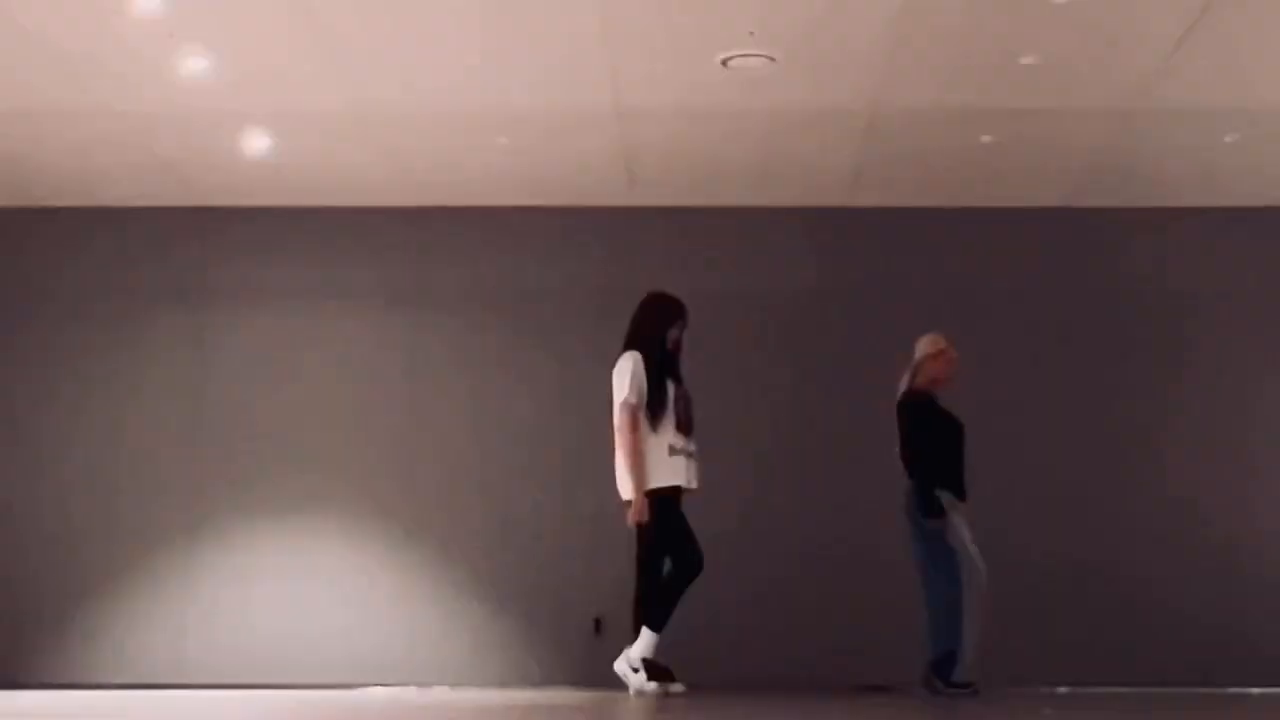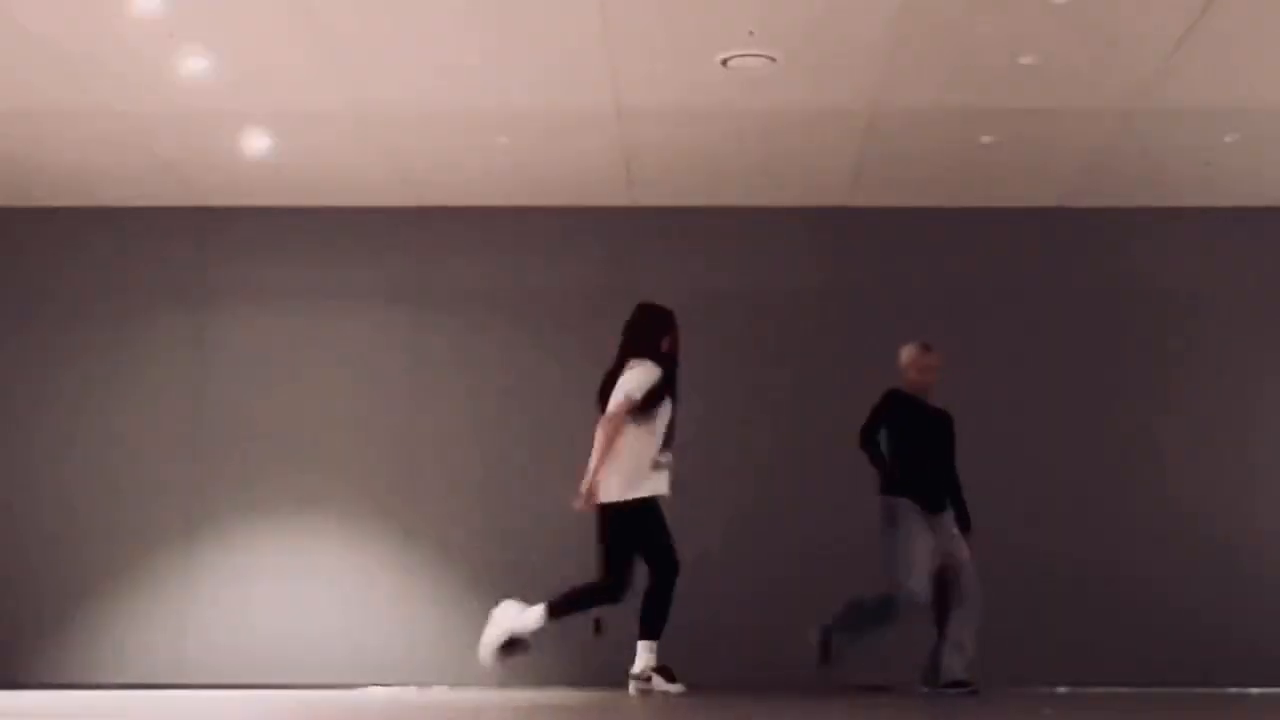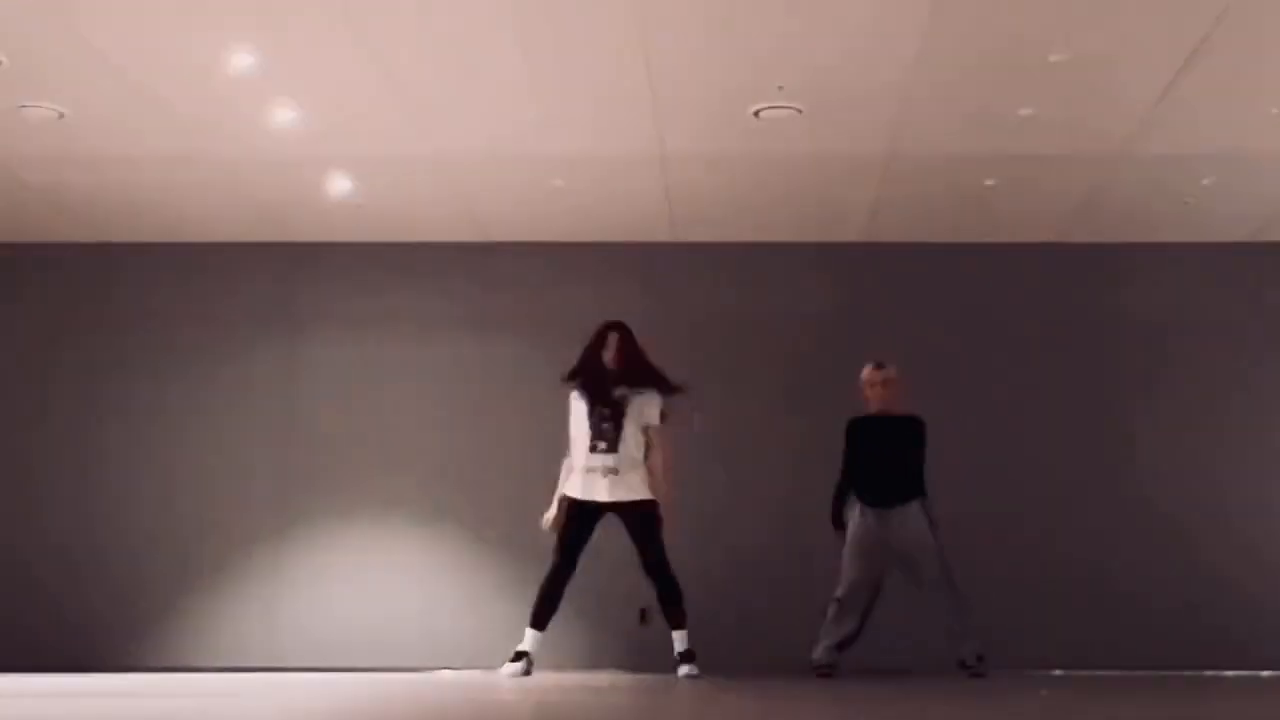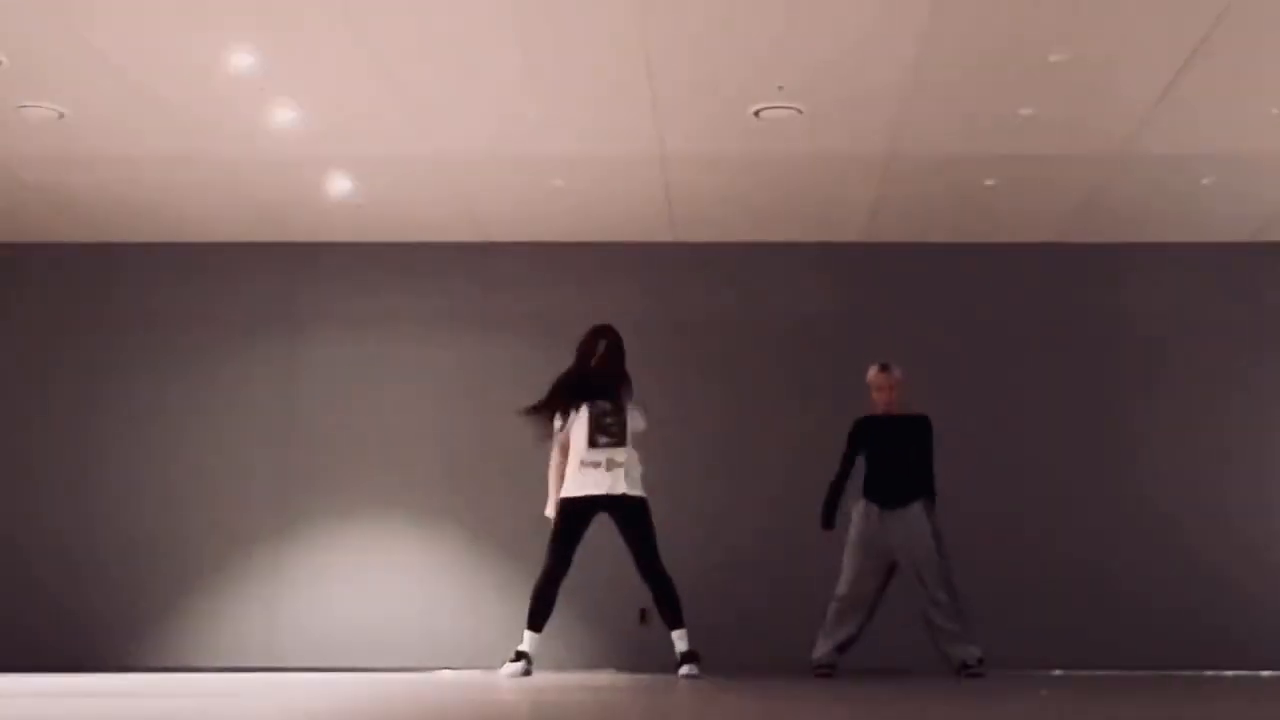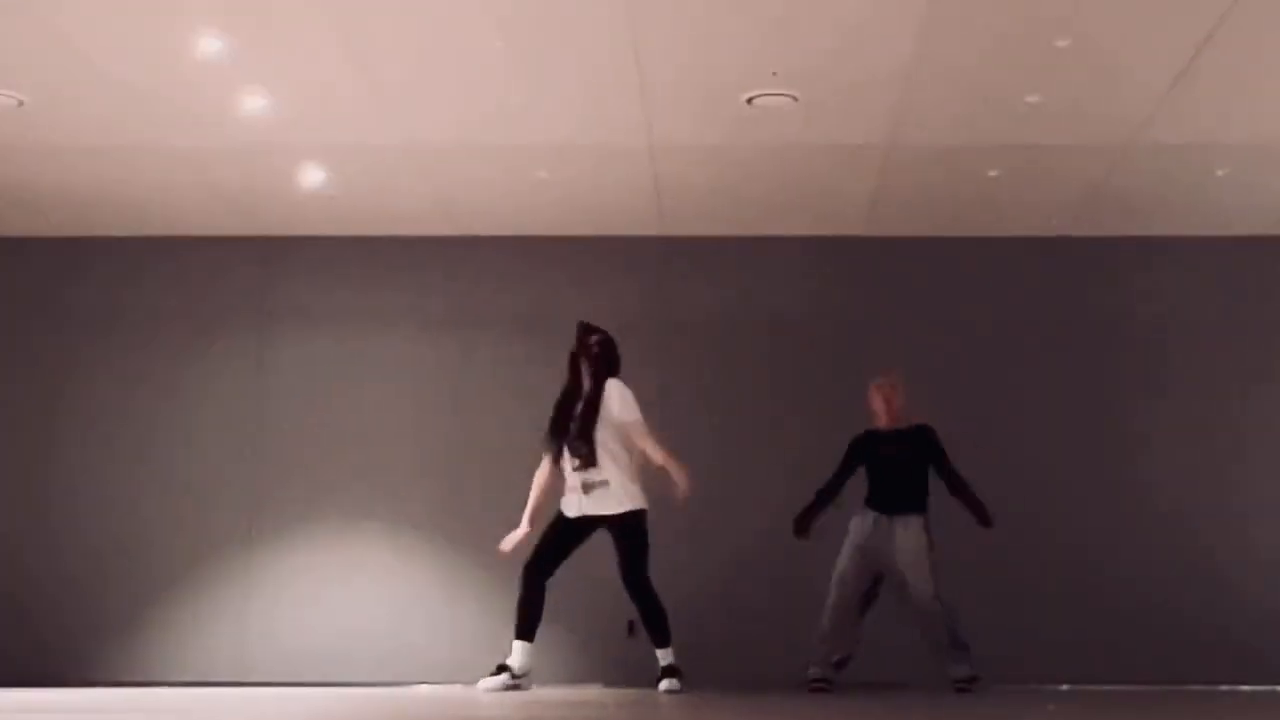
dt=0.4s
person 1, frame 1
left shoulder: (663, 368)
right shoulder: (632, 363)
right elbow: (626, 429)
left wrist: (649, 491)
right wrist: (637, 492)
left hip: (665, 483)
right hip: (649, 486)
left knee: (654, 569)
right knee: (688, 561)
left ankle: (642, 660)
right ankle: (637, 656)
person 1, frame 2
left shoulder: (648, 376)
right shoulder: (646, 371)
right elbow: (611, 424)
right wrist: (591, 481)
left hip: (639, 492)
right hip: (625, 491)
left knee: (666, 568)
right knee: (612, 584)
left ankle: (645, 667)
right ankle: (517, 620)
person 1, frame 3
left shoulder: (644, 394)
right shoulder: (581, 393)
left elbow: (656, 450)
right elbow: (574, 451)
left wrist: (662, 499)
right wrist: (557, 501)
left hip: (633, 494)
right hip: (583, 494)
left knee: (658, 568)
right knee: (560, 569)
left ankle: (682, 650)
right ankle: (526, 651)
person 1, frame 4
left shoulder: (629, 395)
right shoulder: (571, 395)
right elbow: (560, 449)
right wrist: (552, 500)
left hip: (626, 492)
right hip: (578, 491)
left knee: (652, 567)
right knee: (554, 568)
left ankle: (684, 650)
right ankle: (525, 652)
person 1, frame 5
left shoulder: (613, 390)
right shoulder: (565, 405)
left elbow: (639, 434)
right elbow: (549, 465)
left wrist: (674, 468)
right wrist: (526, 522)
left hip: (621, 505)
right hip: (576, 507)
left knee: (636, 581)
right knee: (533, 571)
left ankle: (667, 664)
right ankle: (516, 666)
person 2, frame 1
left shoulder: (928, 403)
right shoulder: (914, 401)
right elbow: (910, 454)
right wrist: (928, 499)
left hip: (943, 501)
right hip: (933, 501)
left knee: (950, 584)
right knee: (954, 582)
left ankle: (945, 671)
right ankle: (943, 671)
person 2, frame 2
left shoulder: (943, 419)
right shoulder: (896, 401)
left elbow: (947, 473)
right elbow: (867, 436)
left wrist: (961, 514)
right wrist: (885, 467)
left hip: (940, 514)
right hip: (903, 509)
left knee: (964, 590)
right knee: (911, 595)
left ankle: (949, 671)
right ankle: (836, 633)
person 2, frame 3
left shoulder: (913, 425)
right shoulder: (857, 427)
left elbow: (916, 472)
right elbow: (848, 473)
left wrist: (925, 512)
right wrist: (838, 511)
left hip: (907, 513)
right hip: (867, 516)
left knee: (939, 583)
right knee: (852, 589)
left ankle: (969, 653)
right ankle: (825, 654)
person 2, frame 4
left shoulder: (919, 424)
right shoulder: (864, 427)
left elbow: (925, 471)
right elbow: (845, 468)
left wrist: (931, 507)
right wrist: (830, 506)
left hip: (911, 514)
right hip: (871, 515)
left knee: (937, 586)
right knee: (852, 588)
left ankle: (965, 656)
right ankle: (825, 654)
person 2, frame 5
left shoulder: (922, 435)
right shoulder: (864, 442)
left elbow: (948, 474)
right elbow: (838, 479)
left wrist: (976, 508)
right wrist: (810, 512)
left hip: (910, 525)
right hip: (870, 522)
left knee: (926, 596)
right knee: (843, 593)
left ankle: (961, 668)
right ankle: (823, 668)
